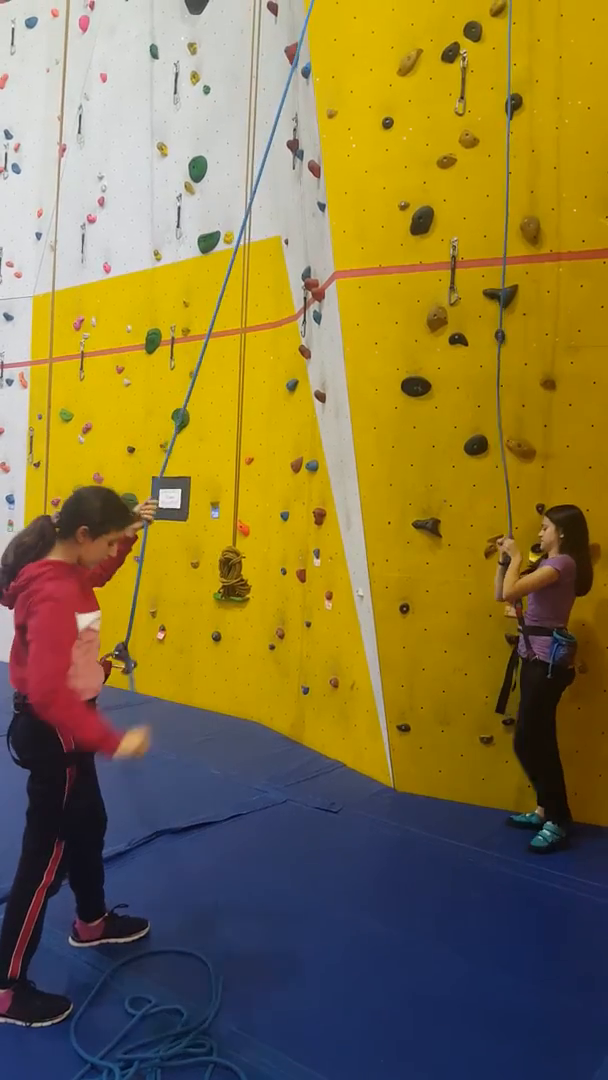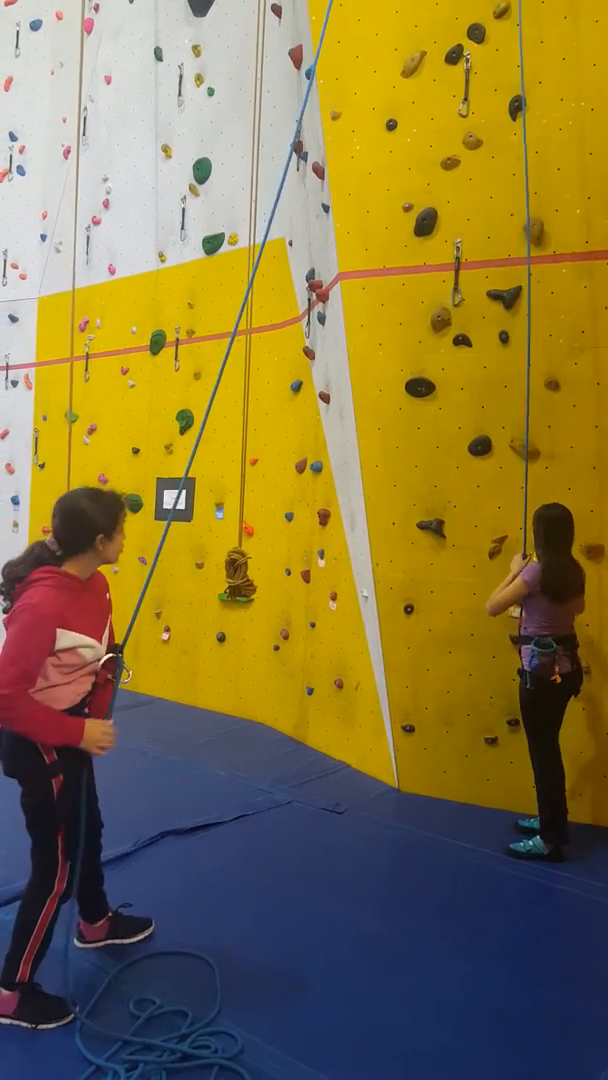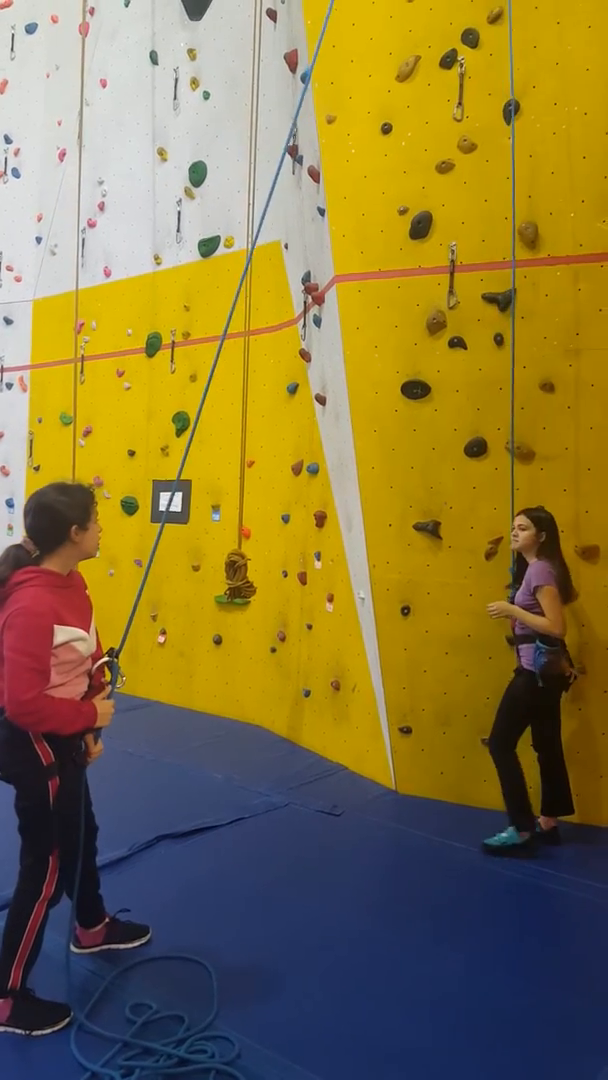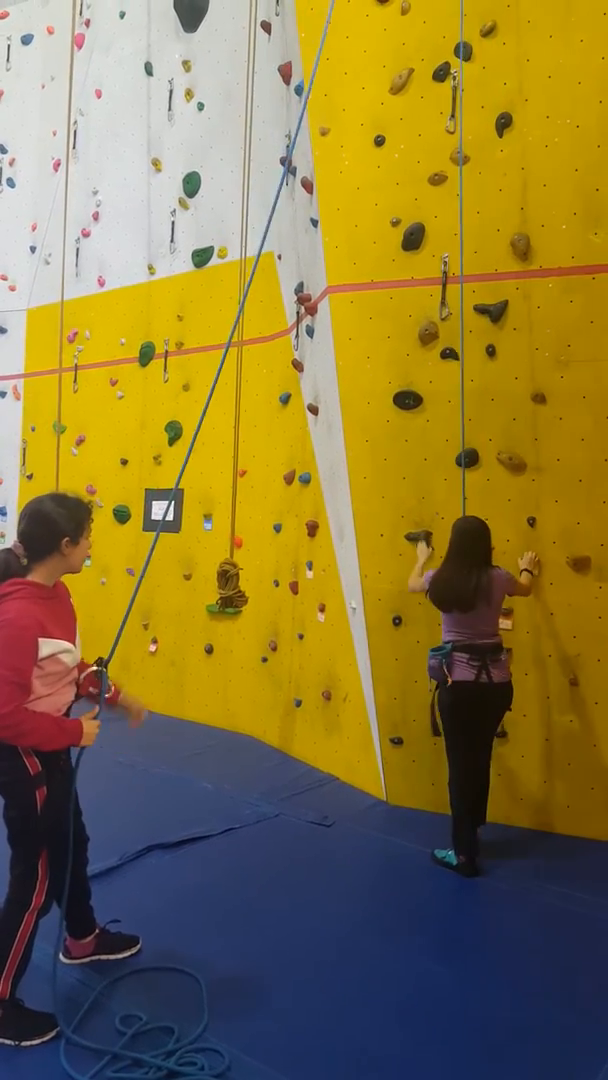
dt=1s
person 1, frame 1
left shoulder: (63, 570)
right shoulder: (52, 596)
left elbow: (98, 572)
right elbow: (44, 691)
left wrist: (131, 532)
right wrist: (111, 740)
left hip: (64, 724)
right hip: (52, 730)
left knee: (87, 824)
right knee: (45, 854)
left ankle: (92, 921)
person 1, frame 2
left shoulder: (92, 585)
left wrist: (93, 726)
right wrist: (80, 732)
left hip: (70, 734)
left knee: (86, 831)
right knee: (56, 863)
left ankle: (96, 923)
person 1, frame 3
left shoulder: (69, 583)
left wrist: (89, 727)
right wrist: (90, 715)
left hip: (62, 739)
left knee: (80, 836)
right knee: (45, 866)
left ankle: (93, 928)
person 1, frame 4
left shoulder: (53, 593)
left wrist: (112, 695)
right wrist: (75, 732)
left hip: (47, 747)
left knee: (71, 843)
left ankle: (83, 938)
person 2, frame 1
left shoulder: (563, 563)
right shoulder: (548, 564)
left elbow: (510, 591)
right elbow: (501, 594)
left wrist: (516, 556)
right wrist: (505, 559)
left hip: (547, 661)
right hip: (538, 659)
left knee: (526, 741)
right knee: (541, 739)
left ankle: (559, 819)
right ankle: (547, 810)
person 2, frame 2
left shoulder: (536, 570)
right shoulder: (573, 571)
left elbow: (492, 607)
left wrist: (514, 571)
left hip: (541, 668)
right hip: (564, 666)
left knee: (542, 751)
right knee: (547, 746)
left ankle: (550, 839)
right ankle: (552, 820)
person 2, frame 3
left shoulder: (540, 571)
right shoulder: (538, 569)
left elbow: (556, 627)
right elbow: (569, 596)
left wrist: (511, 610)
left hip: (537, 669)
right hip: (550, 668)
left knee: (500, 744)
right knee: (547, 745)
left ankle: (521, 829)
right ankle: (548, 821)
person 2, frame 4
left shoulder: (440, 580)
right shoulder: (498, 578)
left elbow: (413, 584)
right elbow: (526, 587)
left wrist: (421, 558)
right wrist: (528, 568)
left hip: (458, 680)
right hip: (495, 680)
left knee: (460, 763)
right knee: (480, 758)
left ankle: (463, 852)
right ankle: (469, 834)
